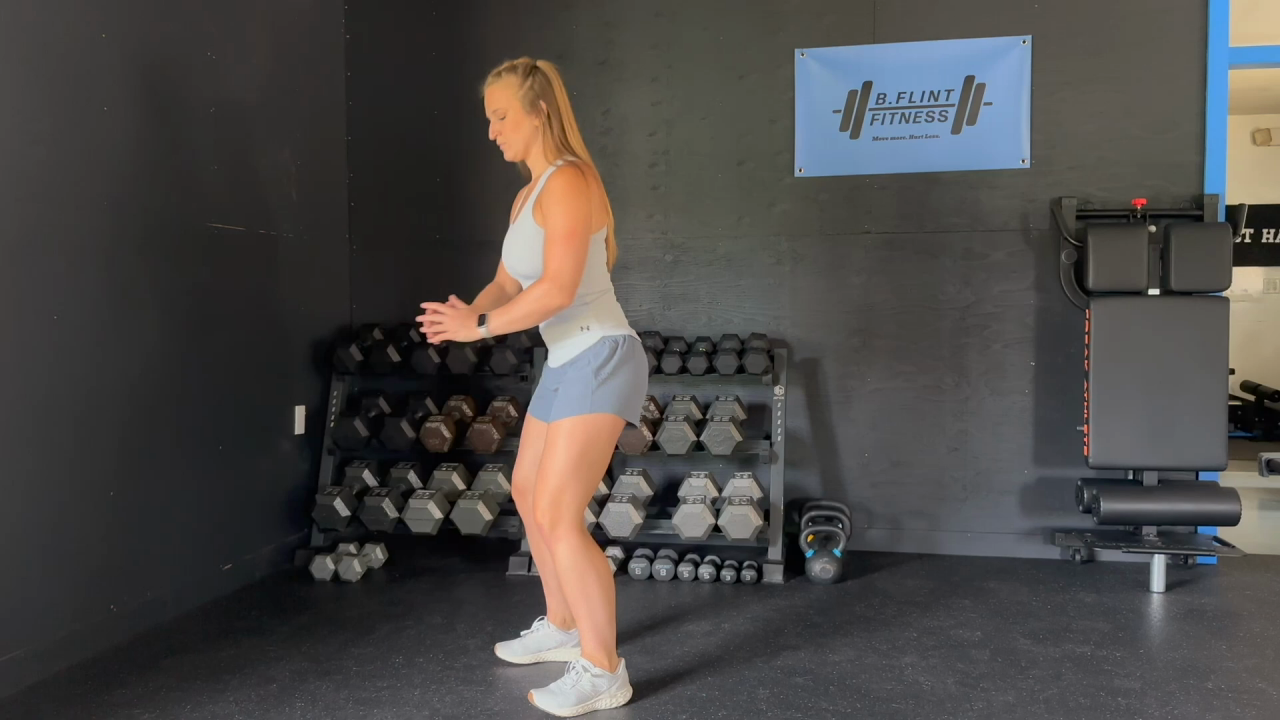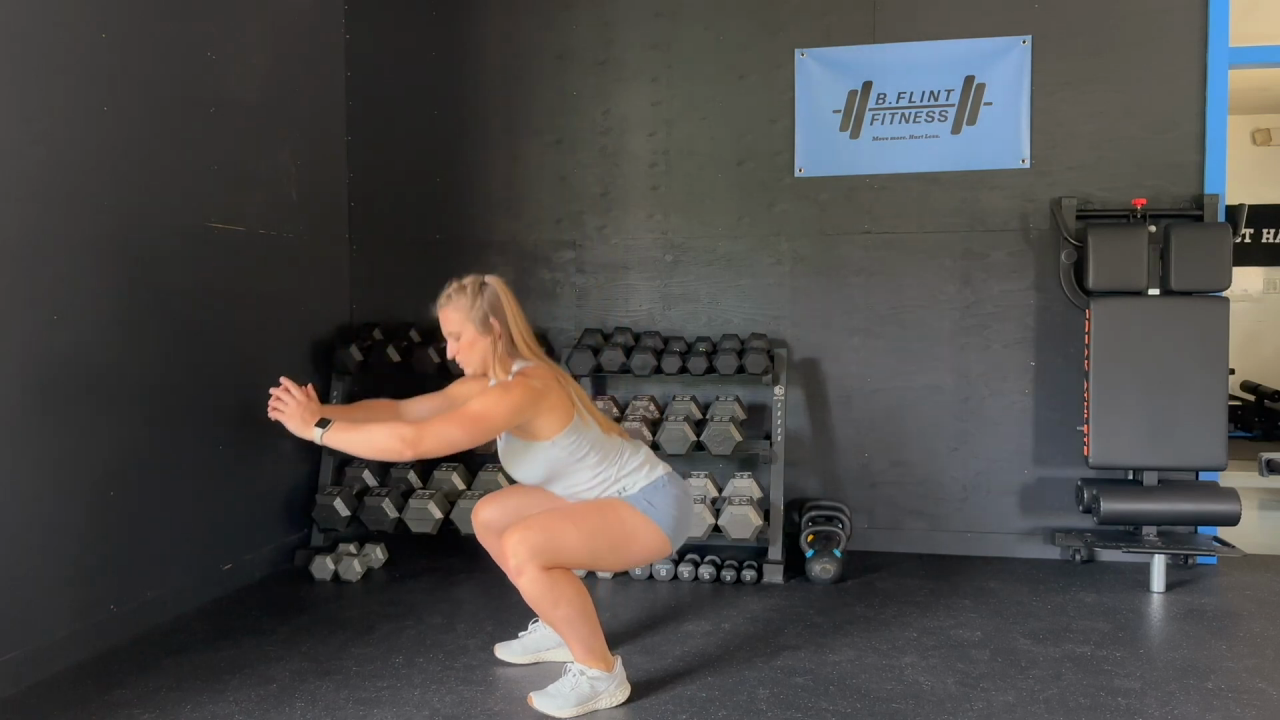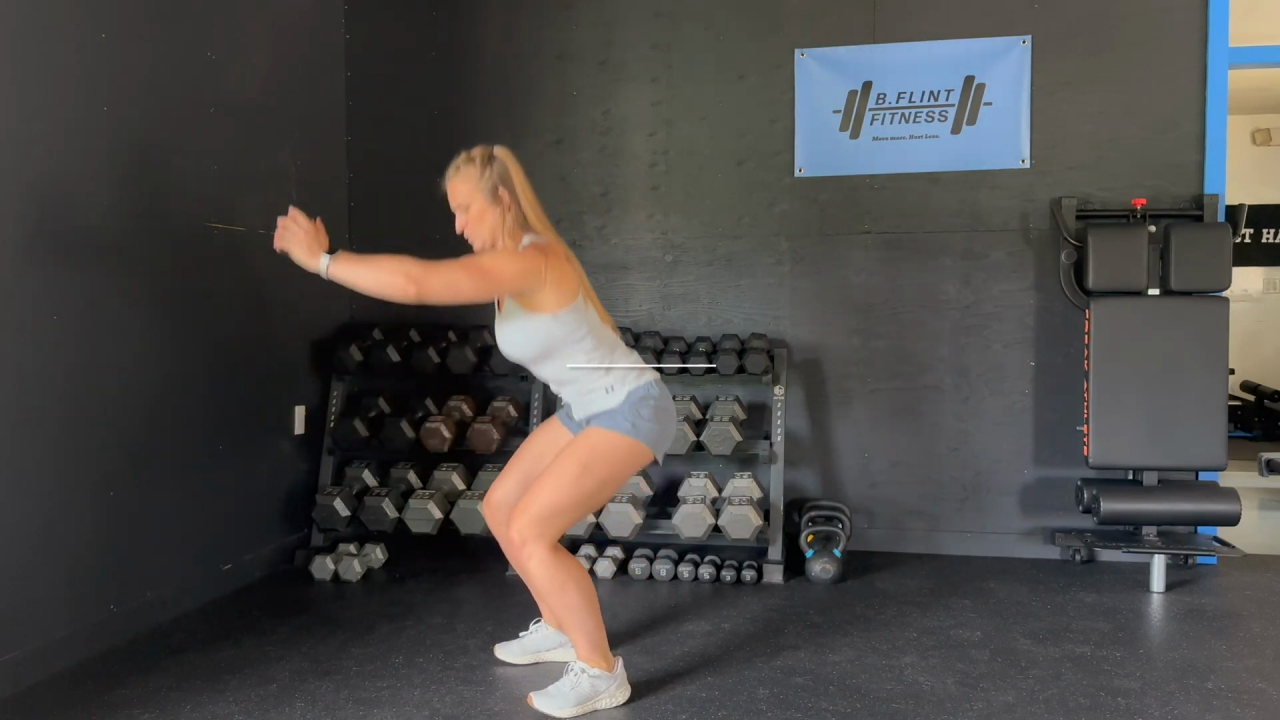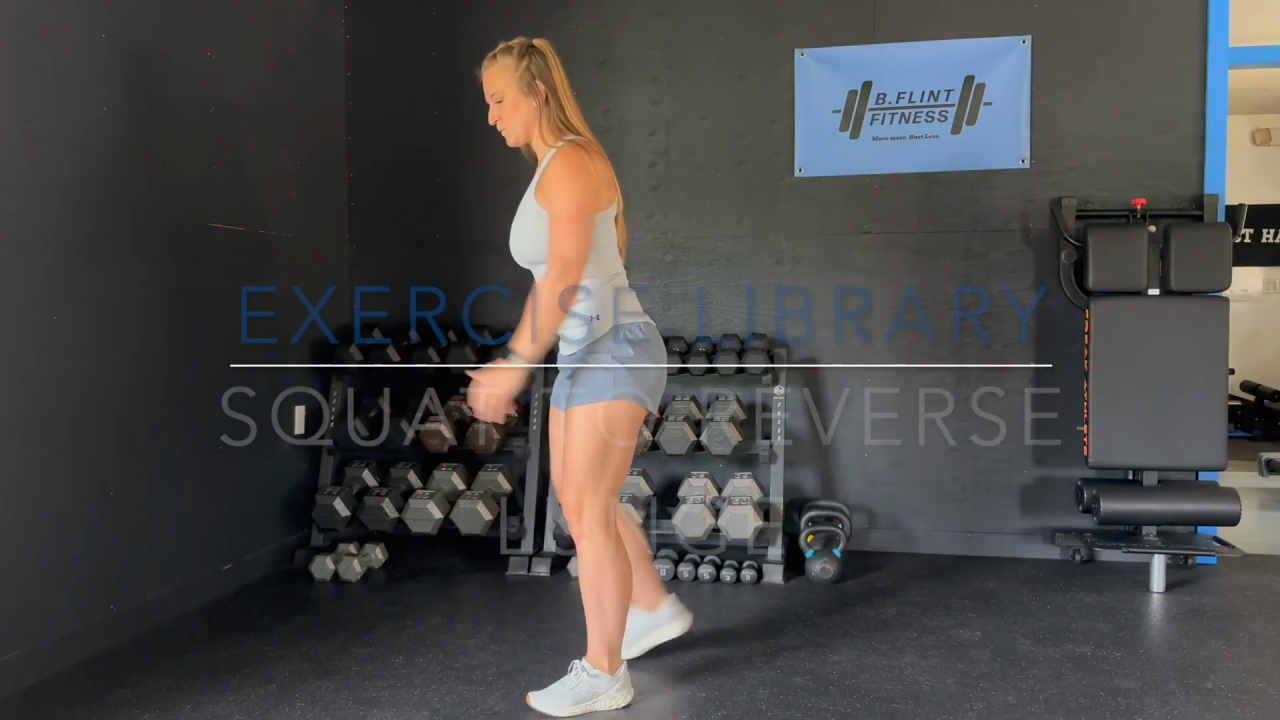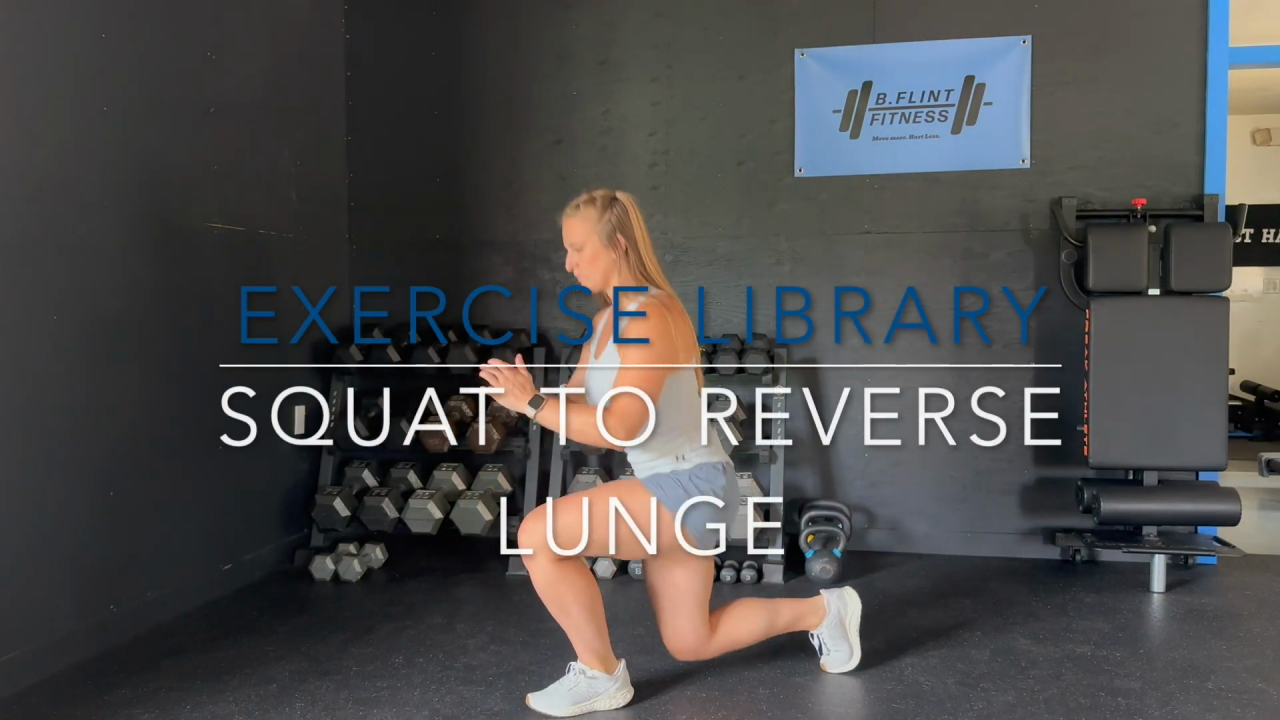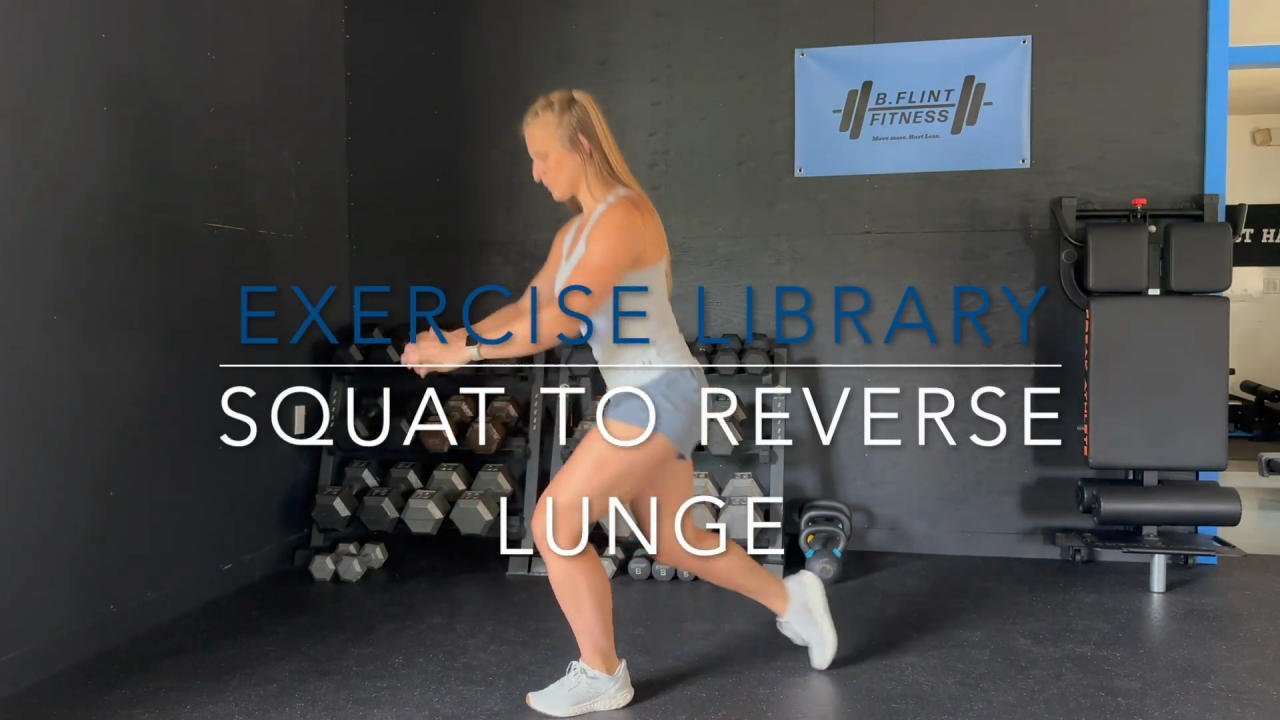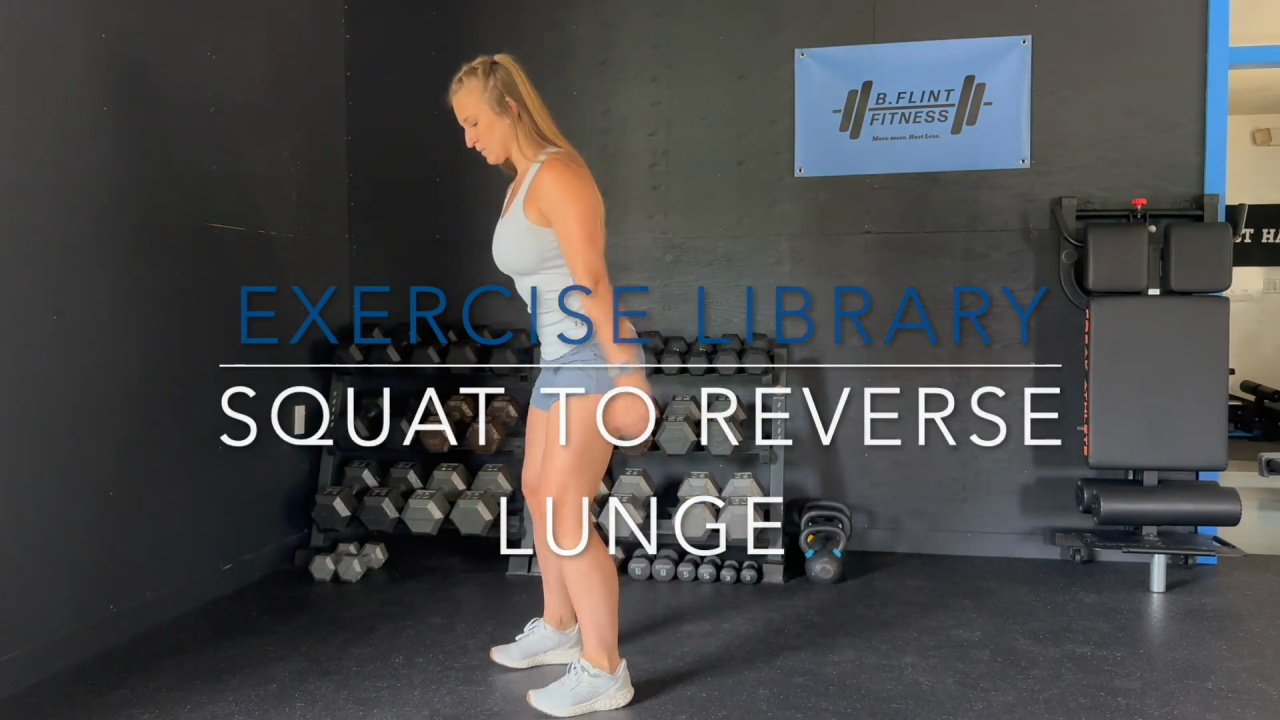
dt=0.7s
person 1, frame 1
left shoulder: (569, 181)
right shoulder: (530, 196)
left elbow: (557, 288)
right elbow: (509, 286)
left wrist: (480, 326)
right wrist: (469, 312)
left hip: (598, 363)
right hip: (570, 363)
left knee: (555, 516)
right knee: (529, 495)
right ankle: (562, 628)
person 1, frame 2
left shoulder: (519, 392)
right shoulder: (490, 384)
left elbow: (414, 442)
right elbow: (404, 411)
left wrist: (318, 429)
right wrist: (325, 412)
left hip: (652, 506)
right hip: (618, 494)
left knee: (521, 547)
right knee: (489, 518)
left ankle: (600, 672)
right ankle: (562, 626)
person 1, frame 3
left shoulder: (530, 261)
right shoulder: (507, 258)
left elbow: (416, 285)
right elbow: (419, 278)
left wrist: (323, 261)
right wrist: (328, 255)
left hip: (628, 409)
right hip: (590, 407)
left knee: (530, 533)
right knee: (500, 510)
left ankle: (601, 674)
right ankle: (561, 627)
person 1, frame 4
left shoulder: (570, 163)
right shoulder: (551, 169)
left elbow: (564, 277)
left wrist: (513, 363)
right wrist: (516, 357)
left hip: (611, 353)
right hip: (583, 355)
left knee: (584, 512)
right knee: (585, 502)
right ankle: (653, 606)
person 1, frame 5
left shoulder: (654, 319)
right shoulder: (607, 321)
left elbow: (620, 428)
right elbow: (576, 409)
left wrist: (531, 405)
right wrist: (530, 396)
left hip: (691, 492)
right hip: (673, 489)
left knee: (539, 535)
right knee: (690, 642)
left ankle: (599, 674)
right ankle: (824, 612)
person 1, frame 6
left shoulder: (620, 218)
right shoulder: (578, 228)
left elbow: (558, 323)
right elbow: (526, 309)
left wrist: (461, 351)
right wrist: (461, 340)
left hip: (661, 399)
right hip: (645, 398)
left knee: (553, 524)
right knee: (673, 543)
right ankle: (790, 597)
person 1, frame 7
left shoulder: (557, 174)
right shoulder: (521, 184)
left elbow: (594, 286)
left wrist: (624, 378)
left hip: (596, 363)
right hip: (564, 361)
left knee: (562, 512)
right knee: (541, 497)
right ankle: (559, 629)
